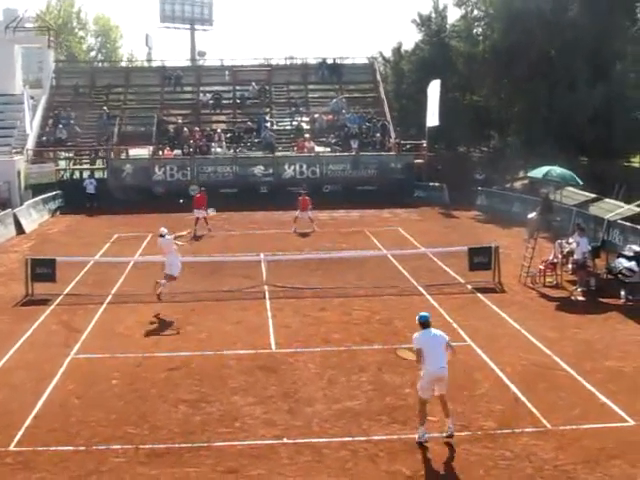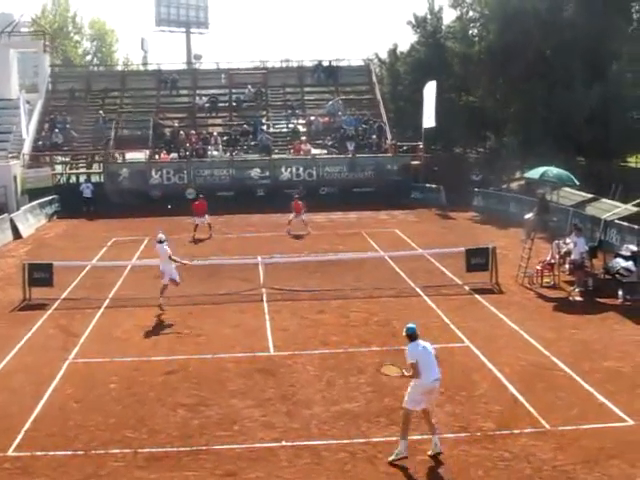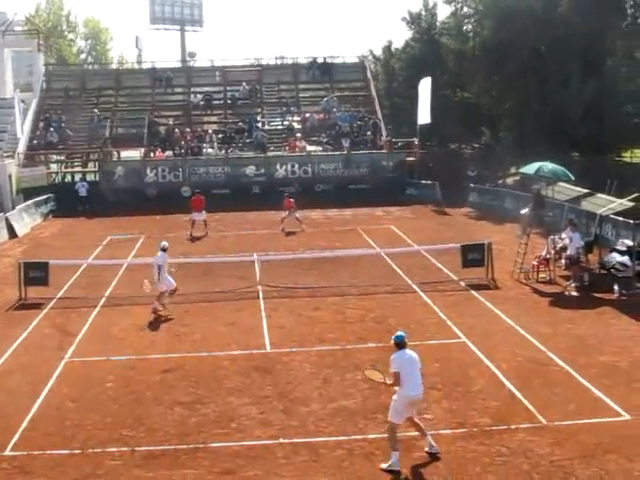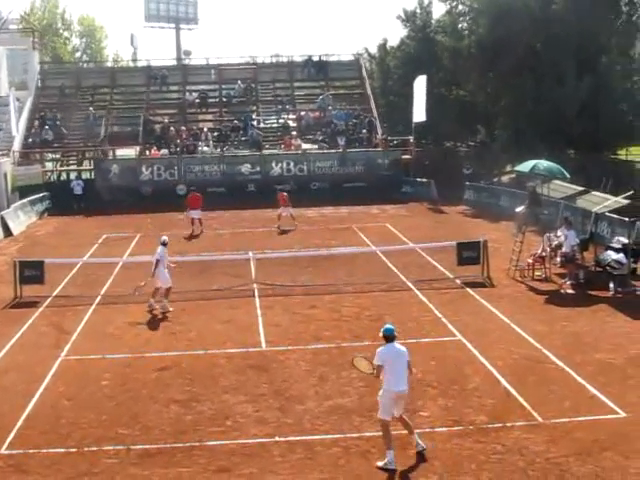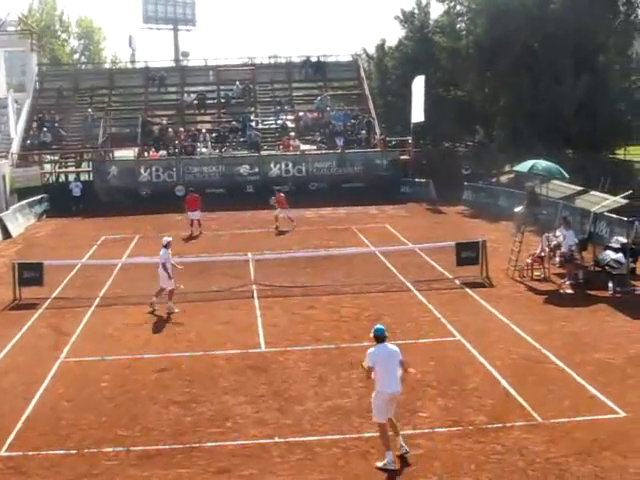
dt=0.2s
person 1, frame 1
left shoulder: (417, 337)
right shoulder: (440, 334)
left elbow: (419, 360)
right elbow: (452, 350)
left wrist: (419, 362)
left hip: (428, 372)
right hip: (442, 371)
left knee: (422, 403)
right knee: (443, 399)
left ankle: (422, 434)
right ankle: (450, 428)
person 1, frame 2
left shoulder: (410, 349)
right shoulder: (427, 345)
left elbow: (416, 374)
right elbow: (437, 364)
left wrist: (406, 375)
left hip: (421, 384)
right hip: (435, 382)
left knee: (406, 416)
right knee: (426, 413)
left ankle: (401, 450)
right ankle: (436, 446)
person 1, frame 3
left shoulder: (395, 358)
right shoulder: (414, 355)
left elbow: (397, 382)
right elbow: (420, 376)
left wrist: (388, 383)
left hip: (404, 396)
right hip: (418, 394)
left knee: (392, 428)
right knee: (411, 418)
left ankle: (394, 462)
right ankle: (432, 446)
person 1, frame 4
left shoulder: (381, 351)
right shoulder: (403, 349)
left elbow: (377, 374)
right elbow: (410, 371)
left wrist: (373, 373)
left hip: (389, 391)
right hip: (403, 389)
left knee: (384, 424)
right knee: (399, 416)
left ankle: (390, 460)
right ankle: (419, 443)
person 1, frame 5
left shoulder: (372, 352)
right shoulder: (395, 349)
left elbow: (368, 376)
right elbow: (405, 369)
left hip: (382, 392)
right hip: (396, 390)
left knee: (381, 426)
right knee: (389, 417)
left ankle: (390, 461)
right ankle: (402, 446)
